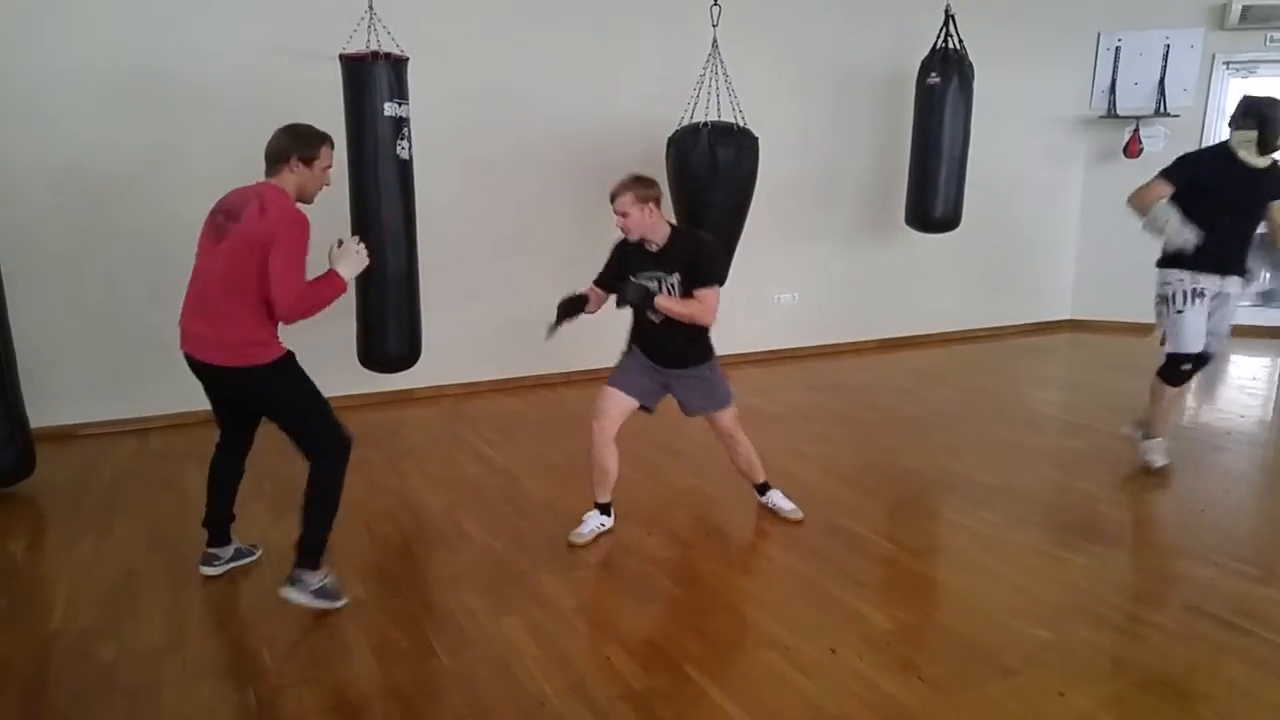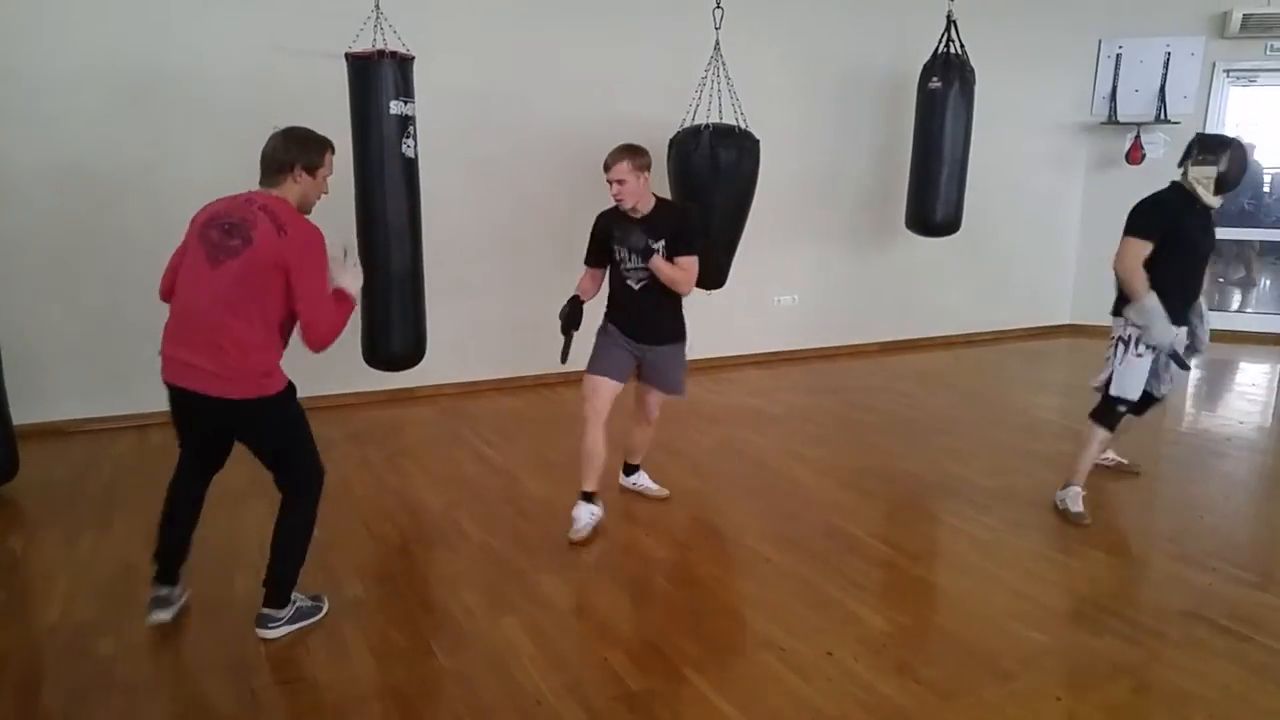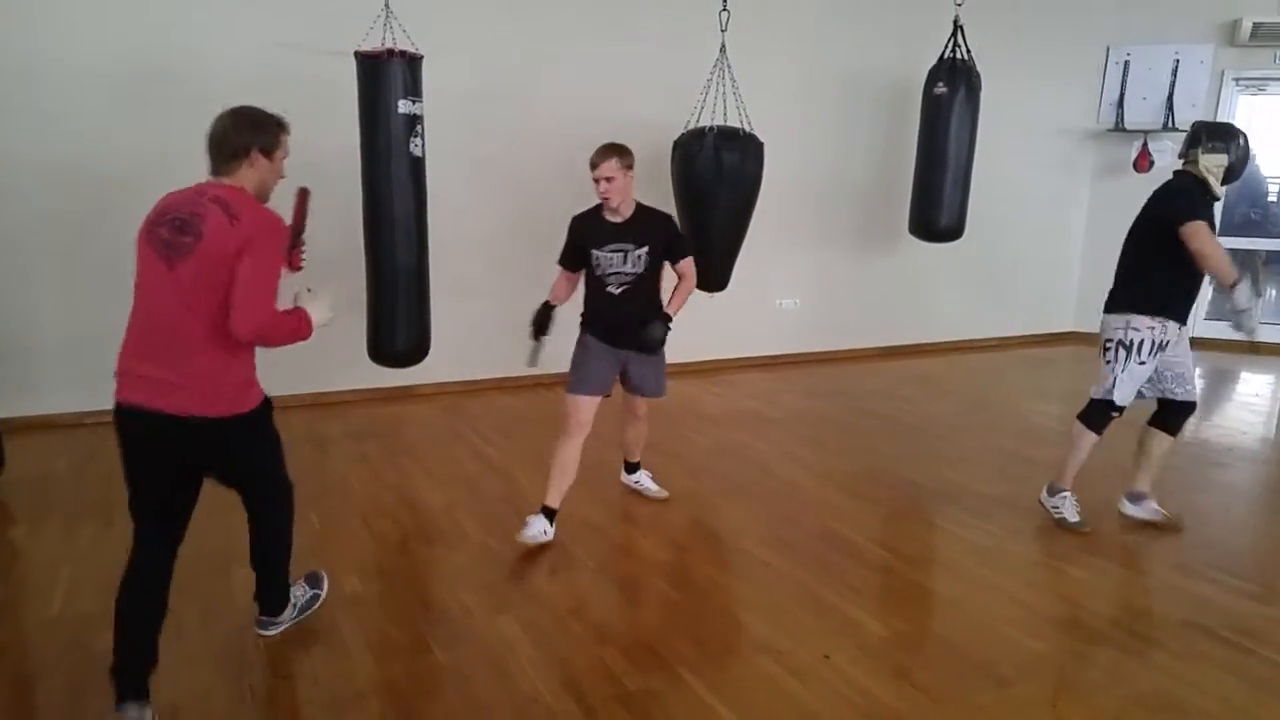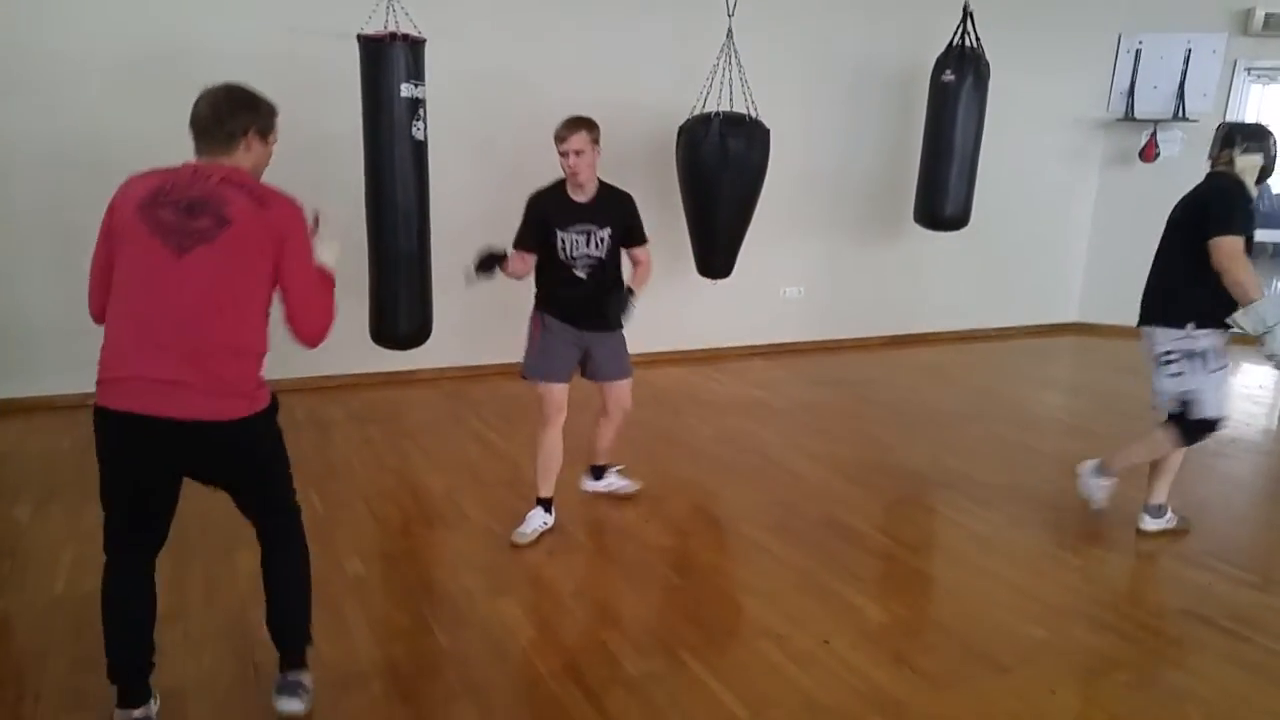
dt=0.3s
person 1, frame 1
left shoulder: (232, 203)
right shoulder: (288, 219)
right elbow: (291, 307)
right wrist: (341, 273)
left hip: (200, 349)
right hip: (250, 358)
left knee: (236, 437)
right knee: (331, 447)
left ankle: (218, 546)
right ankle: (307, 573)
person 1, frame 2
left shoulder: (211, 214)
right shoulder: (300, 235)
left elbow: (171, 291)
right elbow: (319, 335)
right wrist: (346, 293)
left hip: (182, 378)
right hip: (251, 389)
left knee: (194, 468)
right knee: (303, 483)
left ankle: (165, 587)
right ankle: (277, 606)
person 1, frame 3
left shoulder: (163, 211)
right shoulder: (260, 224)
right elbow: (249, 326)
right wrist: (308, 317)
left hip: (138, 404)
right hip: (222, 411)
left knee: (153, 543)
right knee: (270, 504)
right ankle: (275, 608)
person 1, frame 4
left shoulder: (133, 194)
right shoulder: (276, 210)
left elbow: (101, 306)
right elbow: (311, 329)
right wrist: (321, 269)
left hip: (125, 407)
right hip: (229, 411)
left knee: (130, 552)
right knee: (280, 525)
person 2, frame 1
left shoulder: (697, 247)
right shoulder: (625, 252)
left elbow: (706, 312)
right elbow: (600, 293)
left wrist: (653, 298)
right wrist: (580, 302)
left hip: (693, 360)
right hip: (643, 357)
left knee: (730, 432)
right knee: (602, 427)
left ankle: (766, 492)
right ankle: (602, 513)
person 2, frame 2
left shoulder: (678, 219)
right shoulder: (606, 222)
left elbow: (685, 282)
right elbow: (595, 273)
left wrist: (647, 252)
right wrist: (576, 301)
left hip: (665, 336)
right hip: (617, 332)
left knee: (648, 414)
right knee: (593, 413)
left ankle: (632, 472)
right ankle: (588, 503)
person 2, frame 3
left shoulder: (659, 225)
right shoulder: (584, 225)
left elbow: (688, 275)
right elbow: (569, 276)
left wrist: (665, 318)
right wrist: (549, 307)
left hip: (644, 341)
right hip: (596, 340)
left knee: (637, 414)
right knee: (574, 429)
left ankle: (632, 471)
right ankle: (545, 519)
person 2, frame 4
left shoulder: (620, 204)
right shoulder: (543, 203)
left elbow: (642, 261)
right elbow: (524, 264)
left wrist: (628, 294)
right wrist: (501, 261)
left hip: (603, 323)
right hip: (555, 322)
left knee: (619, 406)
right knee: (552, 416)
left ankle: (598, 474)
right ankle: (543, 510)
person 3, frame 1
right shoulder: (1200, 163)
right elbow: (1141, 197)
right wrist: (1171, 224)
left hip: (1228, 278)
right hip: (1187, 273)
left knee: (1201, 355)
right knee: (1183, 357)
left ankle: (1150, 427)
right ankle: (1152, 438)
person 3, frame 2
left shoulder: (1204, 212)
right shoulder: (1159, 207)
right elbow: (1128, 262)
left wrist: (1196, 320)
right wrist: (1152, 316)
left hip: (1172, 323)
right hip: (1143, 322)
left knee: (1148, 396)
right knee: (1120, 401)
left ankle: (1098, 449)
right ankle: (1071, 489)
person 3, frame 3
left shoulder: (1188, 195)
right shoulder: (1183, 194)
right elbow: (1204, 247)
right wrist: (1243, 295)
left hip: (1165, 321)
right hip: (1139, 317)
left knee: (1179, 405)
right knee: (1108, 404)
left ankle: (1139, 496)
right ankle: (1058, 492)
person 3, frame 4
left shoulder: (1207, 194)
right shoulder: (1229, 197)
right elbow: (1229, 260)
left hip: (1175, 321)
right hip: (1189, 326)
left knee: (1189, 417)
right knee: (1201, 420)
left ankle: (1156, 510)
right ankle: (1102, 471)
